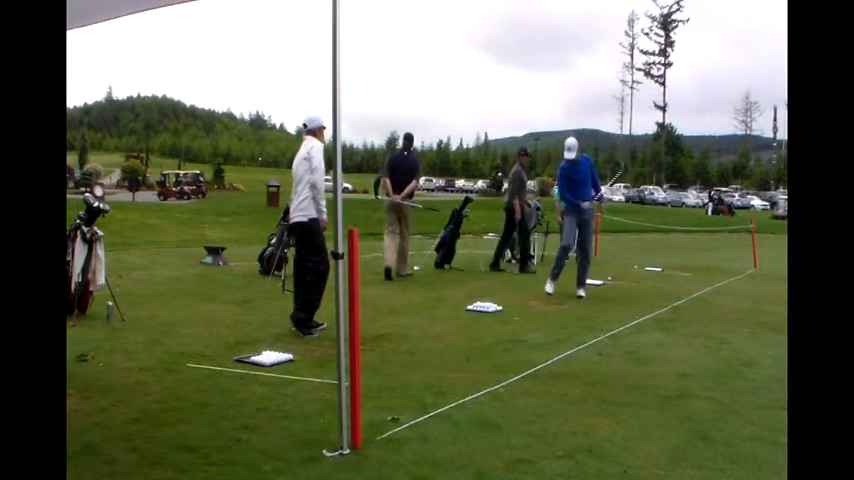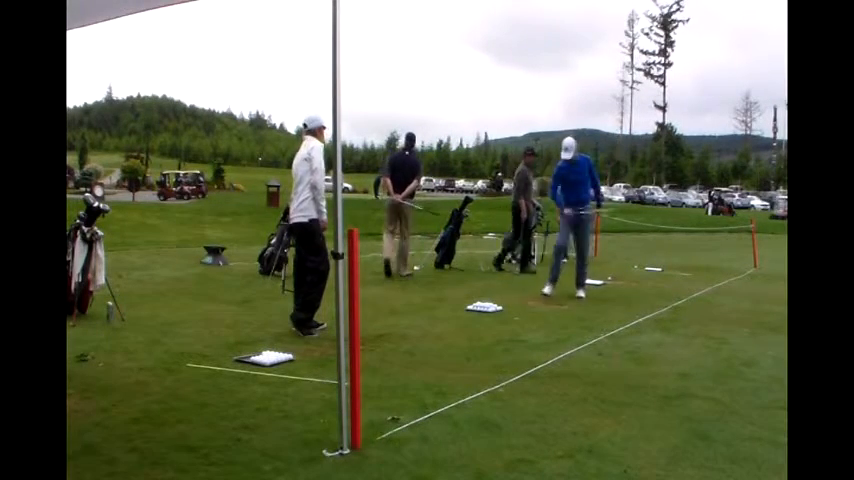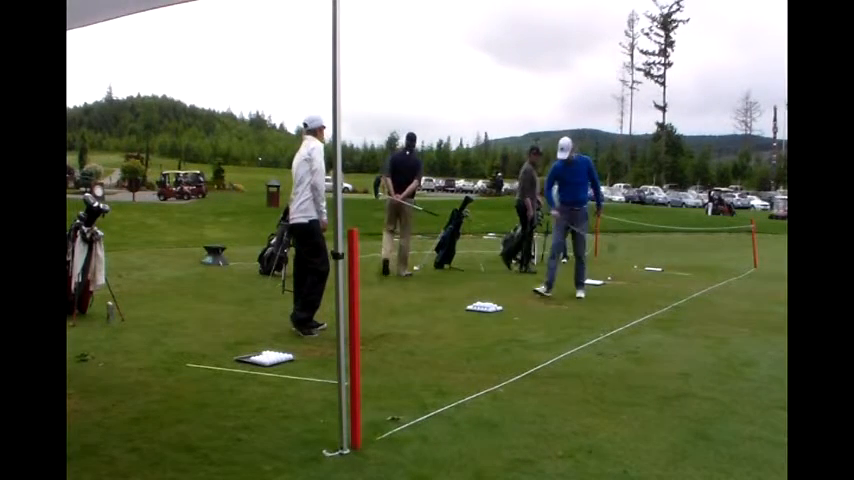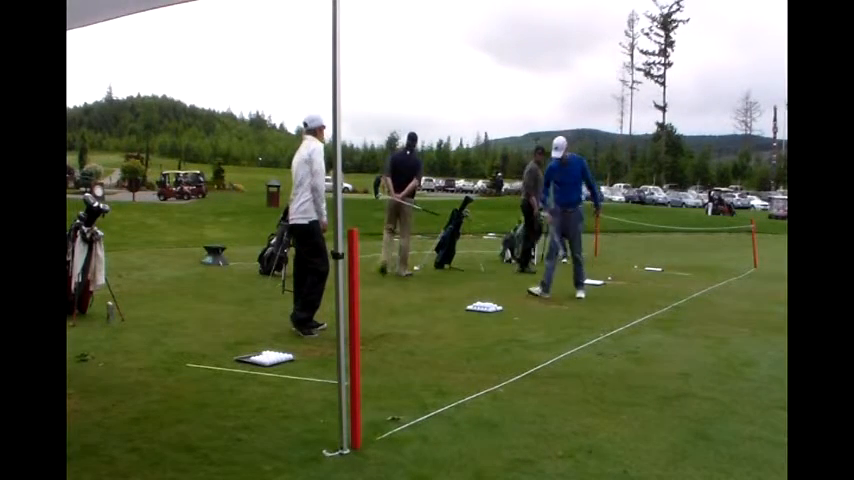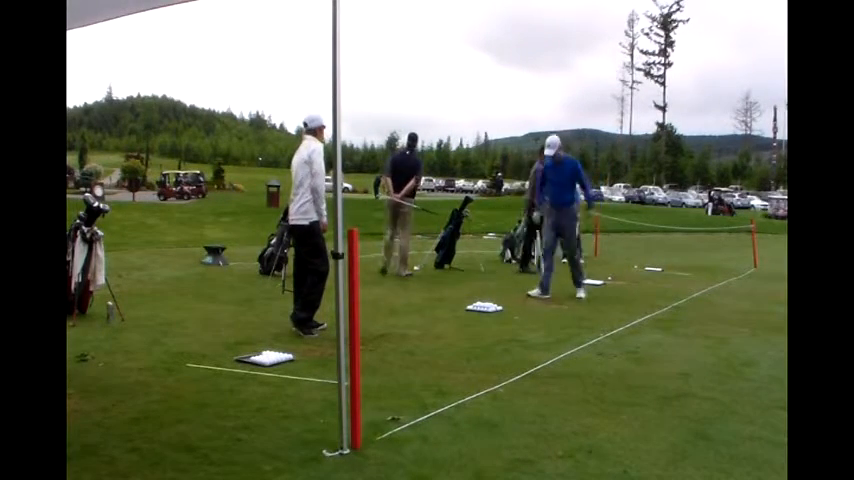
dt=0.1s
person 1, frame 1
left shoulder: (302, 150)
right shoulder: (315, 146)
left elbow: (303, 184)
right elbow: (316, 181)
right wrist: (323, 214)
left hip: (297, 217)
right hip: (309, 216)
left knee: (304, 267)
right knee: (319, 267)
left ankle: (302, 318)
right ankle: (302, 318)
person 1, frame 2
left shoulder: (301, 151)
right shoulder: (315, 146)
left elbow: (304, 183)
right elbow: (316, 182)
right wrist: (323, 215)
left hip: (297, 217)
right hip: (308, 216)
left knee: (303, 267)
right knee: (319, 267)
left ankle: (302, 318)
right ankle: (302, 318)
person 1, frame 3
left shoulder: (301, 151)
right shoulder: (316, 147)
left elbow: (303, 184)
right elbow: (317, 183)
right wrist: (323, 215)
left hip: (297, 217)
right hip: (309, 217)
left knee: (304, 268)
right knee: (319, 267)
left ankle: (302, 318)
right ankle: (302, 318)
person 1, frame 4
left shoulder: (300, 151)
right shoulder: (316, 147)
left elbow: (303, 184)
right elbow: (317, 183)
right wrist: (323, 216)
left hip: (296, 217)
right hip: (308, 217)
left knee: (303, 268)
right knee: (319, 267)
left ankle: (303, 318)
right ankle: (302, 318)
person 1, frame 5
left shoulder: (299, 151)
right shoulder: (315, 148)
left elbow: (302, 185)
right elbow: (317, 185)
right wrist: (323, 216)
left hip: (296, 218)
right hip: (308, 218)
left knee: (303, 268)
right knee: (318, 268)
left ankle: (302, 317)
right ankle: (302, 318)
person 2, frame 1
left shoulder: (587, 160)
right shoulder: (564, 168)
left elbow: (594, 180)
right elbow: (562, 193)
right wrist: (579, 204)
left hip: (588, 210)
right hip: (571, 210)
left knee: (585, 250)
right knee: (566, 245)
left ankle: (581, 286)
right ankle: (552, 278)
person 2, frame 2
left shoulder: (587, 162)
right shoulder: (561, 167)
left elbow: (595, 183)
right elbow: (554, 191)
left wrist: (599, 202)
right wrist: (562, 208)
left hip: (584, 211)
right hip: (567, 211)
left knee: (583, 252)
right knee: (560, 246)
left ankle: (580, 287)
right ankle: (551, 283)
person 2, frame 3
left shoulder: (585, 162)
right shoulder: (557, 167)
left elbow: (595, 183)
right elbow: (547, 189)
left wrist: (599, 204)
right wrist: (553, 208)
left hip: (581, 211)
right hip: (563, 211)
left knee: (580, 252)
right knee: (556, 248)
left ankle: (580, 287)
right ankle: (547, 286)
person 2, frame 4
left shoulder: (579, 162)
right shoulder: (552, 166)
left elbow: (590, 184)
right elbow: (544, 188)
left wrist: (597, 205)
right wrist: (545, 209)
left hip: (574, 212)
right hip: (557, 211)
left knee: (576, 251)
right knee: (552, 249)
left ankle: (580, 287)
right ankle: (544, 288)
person 2, frame 5
left shoulder: (573, 163)
right shoulder: (546, 165)
left elbow: (584, 185)
right elbow: (540, 188)
left wrist: (590, 205)
right wrist: (538, 208)
left hip: (568, 211)
right hip: (551, 212)
left knee: (572, 251)
right knee: (547, 249)
left ankle: (579, 286)
right ankle: (543, 289)
person 3, frame 1
left shoulder: (393, 158)
right shoulder: (415, 161)
left elbow: (385, 178)
right elbow: (415, 182)
left wrist: (392, 195)
right wrist: (401, 196)
left hip: (391, 200)
right hip: (406, 201)
left knee: (390, 233)
right knee: (404, 235)
left ankle: (389, 264)
right ankle: (402, 269)
person 3, frame 2
left shoulder: (394, 157)
right shoulder: (416, 161)
left elbow: (386, 177)
right elbow: (416, 182)
left wrist: (393, 194)
right wrist: (402, 196)
left hip: (392, 199)
right hip: (407, 200)
left knee: (389, 230)
right knee: (404, 235)
left ankle: (387, 257)
right ankle: (402, 269)
person 3, frame 3
left shoulder: (394, 157)
right shoulder: (417, 161)
left elbow: (386, 177)
right elbow: (416, 182)
left wrist: (393, 194)
right wrist: (403, 196)
left hip: (392, 199)
right hip: (407, 200)
left knee: (388, 229)
right knee: (405, 235)
left ankle: (385, 257)
right ankle: (402, 269)
person 3, frame 4
left shoulder: (395, 156)
right shoulder: (417, 161)
left elbow: (387, 176)
right elbow: (416, 182)
left wrist: (393, 193)
right wrist: (402, 195)
left hip: (392, 198)
right hip: (407, 199)
left knee: (388, 229)
right knee: (404, 234)
left ankle: (384, 262)
right ankle: (402, 269)
person 3, frame 5
left shoulder: (395, 157)
right shoulder: (417, 161)
left elbow: (387, 176)
right elbow: (414, 181)
left wrist: (392, 193)
right wrist: (401, 195)
left hip: (392, 198)
right hip: (407, 199)
left knee: (391, 231)
right knee: (404, 234)
left ankle: (385, 263)
right ankle: (402, 269)
person 4, frame 1
left shoulder: (521, 170)
right shoulder: (517, 171)
right elbow: (513, 194)
left wrist: (525, 203)
right wrist: (517, 211)
left hip: (518, 208)
right hip: (514, 208)
right knee: (515, 236)
person 4, frame 2
left shoulder: (527, 170)
right shoulder: (522, 171)
right elbow: (519, 193)
left wrist: (531, 202)
right wrist: (523, 210)
left hip: (524, 207)
right hip: (520, 208)
left knee: (526, 236)
right knee: (521, 236)
person 4, frame 3
left shoulder: (531, 169)
right shoulder: (528, 170)
right elbow: (524, 192)
right wrist: (529, 208)
left hip: (528, 206)
right hip: (525, 206)
left knee: (527, 234)
right knee: (527, 234)
person 4, frame 4
left shoulder: (536, 168)
right shoulder: (533, 169)
right elbow: (529, 191)
right wrist: (535, 207)
left hip: (532, 205)
right hip: (530, 205)
left knee: (533, 233)
right knee: (531, 234)
person 4, frame 5
left shoulder: (540, 168)
right shoulder: (538, 169)
right elbow: (534, 191)
left hip: (536, 206)
right hip: (536, 206)
left knee: (531, 235)
